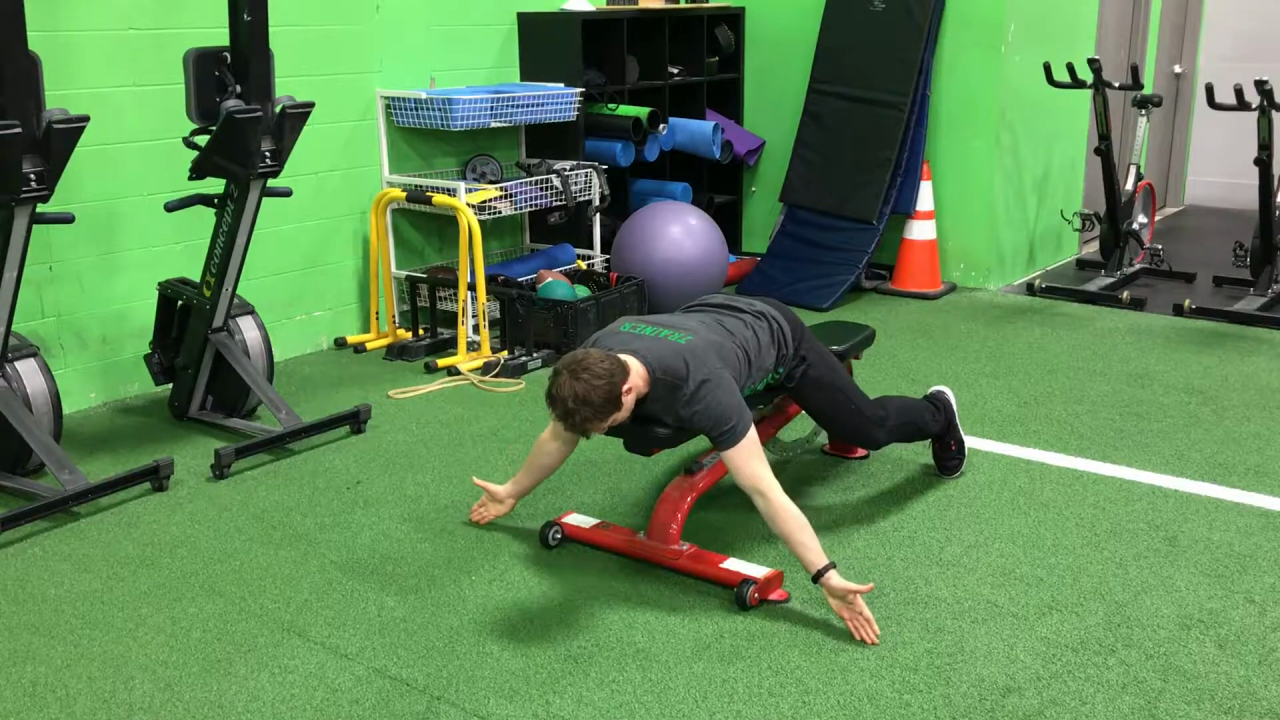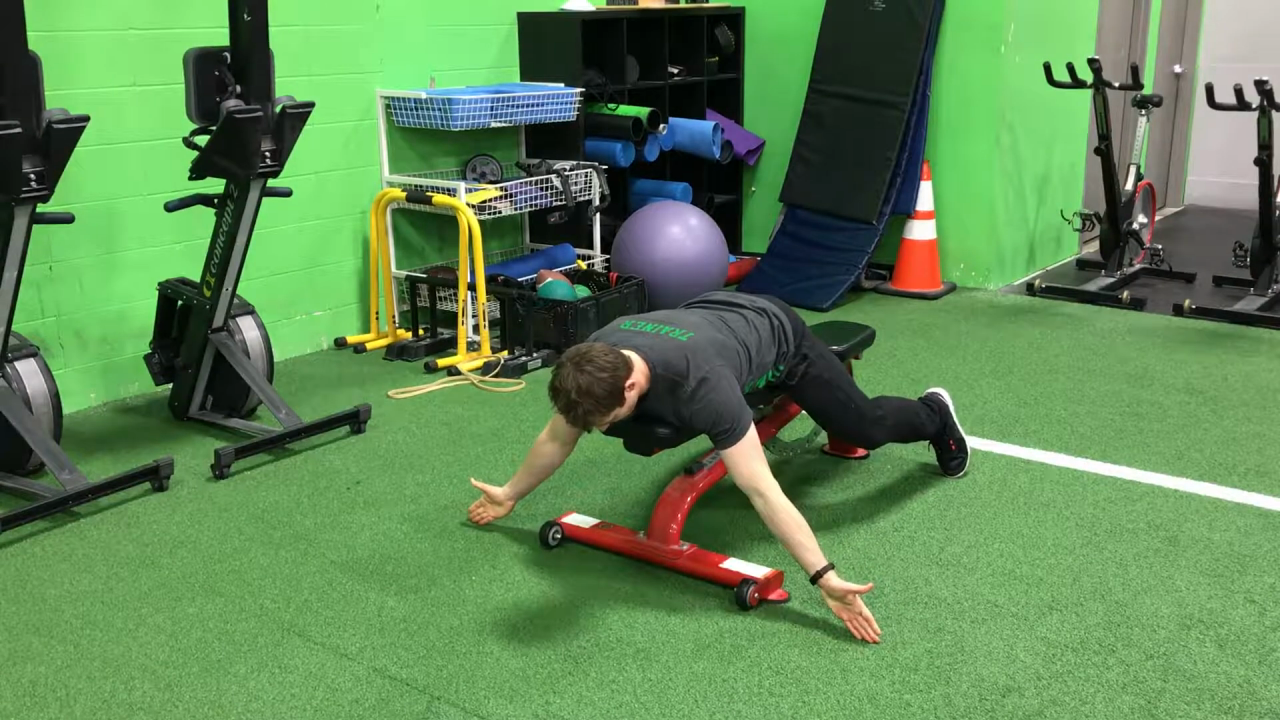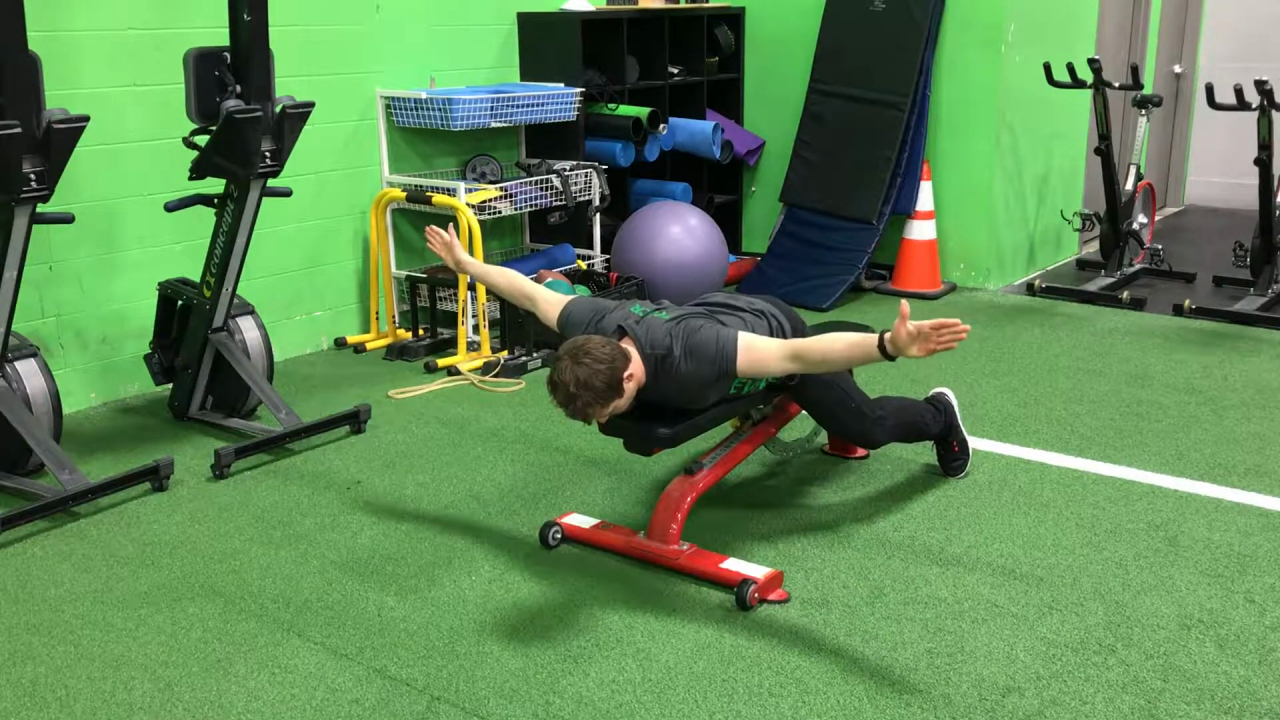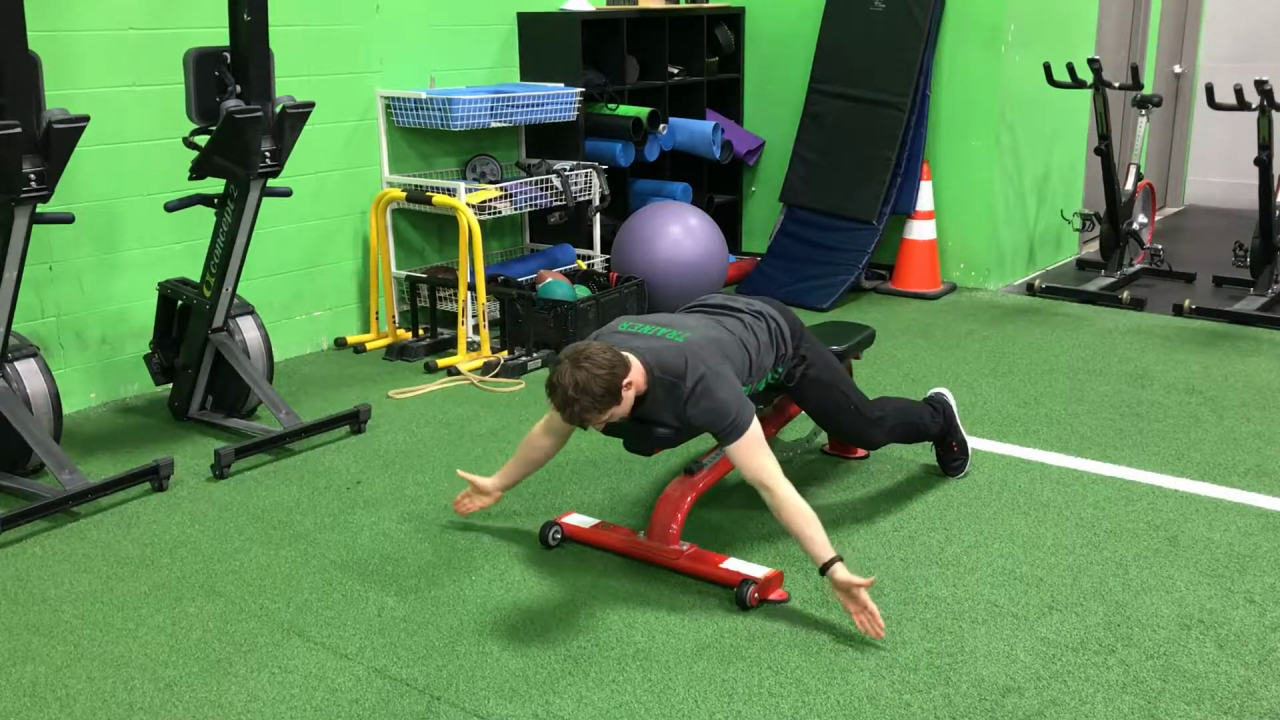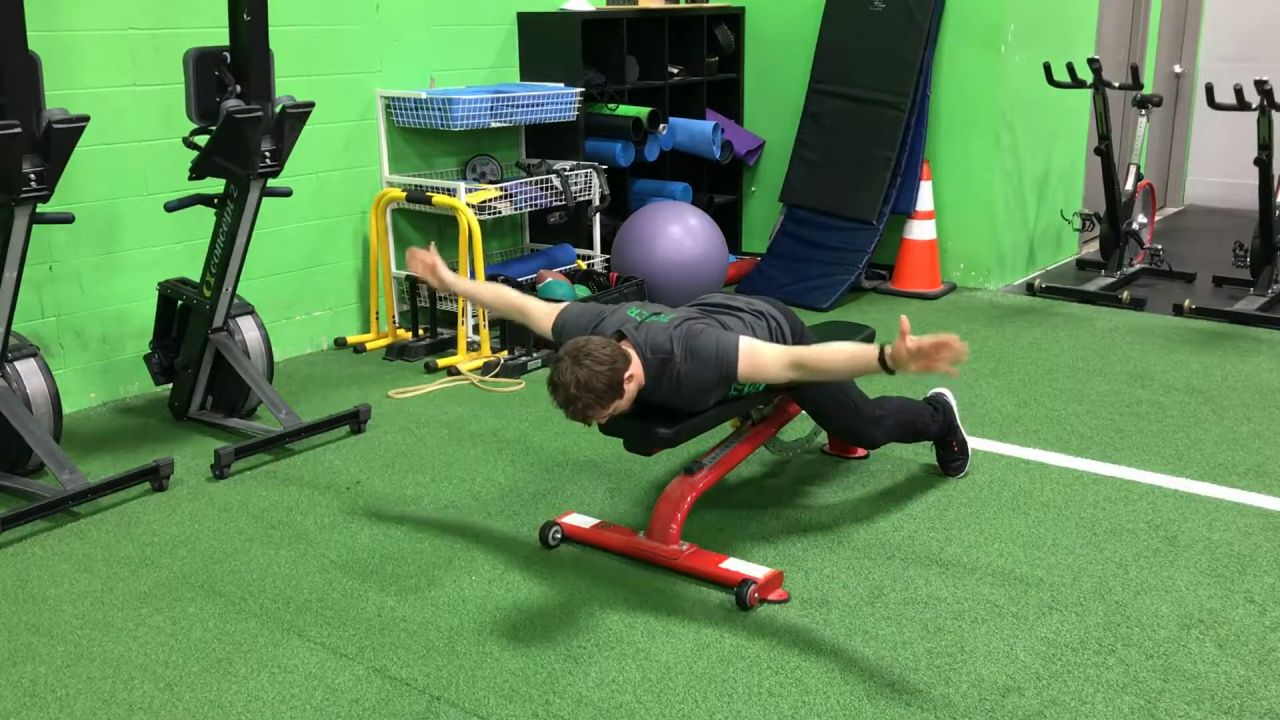
dt=1s
person 1, frame 1
left shoulder: (698, 388)
right shoulder: (592, 365)
left elbow: (763, 490)
right elbow: (560, 434)
left wrist: (827, 578)
right wrist: (511, 493)
left hip: (777, 336)
right hip: (719, 314)
left knee: (867, 426)
left ankle: (937, 413)
person 1, frame 2
left shoulder: (699, 385)
right shoulder: (592, 363)
left elbow: (762, 491)
right elbow: (556, 437)
left wrist: (825, 578)
right wrist: (510, 494)
left hip: (777, 334)
right hip: (718, 313)
left knee: (865, 425)
left ankle: (934, 416)
person 1, frame 3
left shoulder: (686, 355)
right shoulder: (591, 328)
left elbow: (798, 355)
right elbow: (531, 293)
left wrist: (890, 345)
right wrist: (466, 263)
left hip: (776, 334)
right hip: (722, 314)
left knee: (865, 427)
left ankle: (938, 415)
person 1, frame 4
left shoulder: (698, 385)
right shoulder: (593, 362)
left elbow: (771, 484)
right elbow: (550, 429)
left wrist: (833, 569)
right wrist: (497, 484)
left hip: (774, 335)
right hip: (718, 315)
left knee: (865, 426)
left ankle: (937, 415)
person 1, frame 5
left shoulder: (688, 355)
right shoulder: (590, 331)
left elbow: (795, 364)
right elbow: (524, 304)
left wrist: (889, 357)
right wrist: (451, 281)
left hip: (773, 334)
right hip: (720, 316)
left knee: (865, 424)
left ankle: (938, 416)
